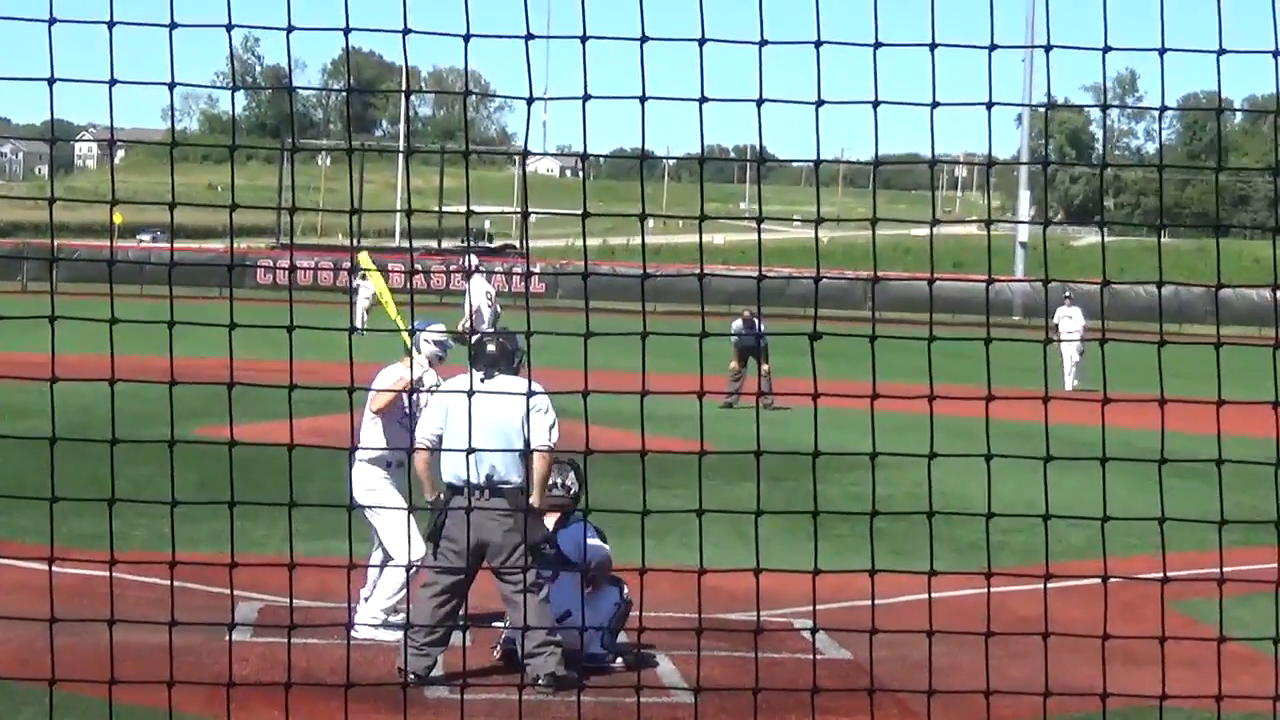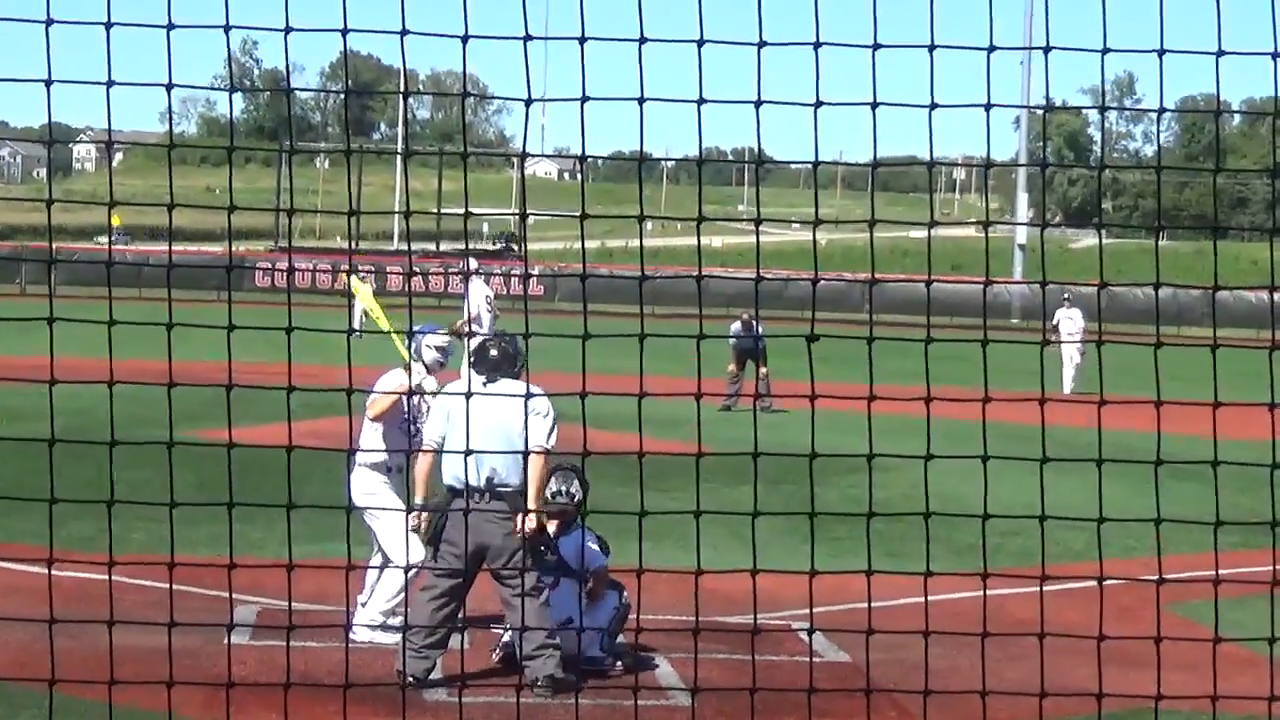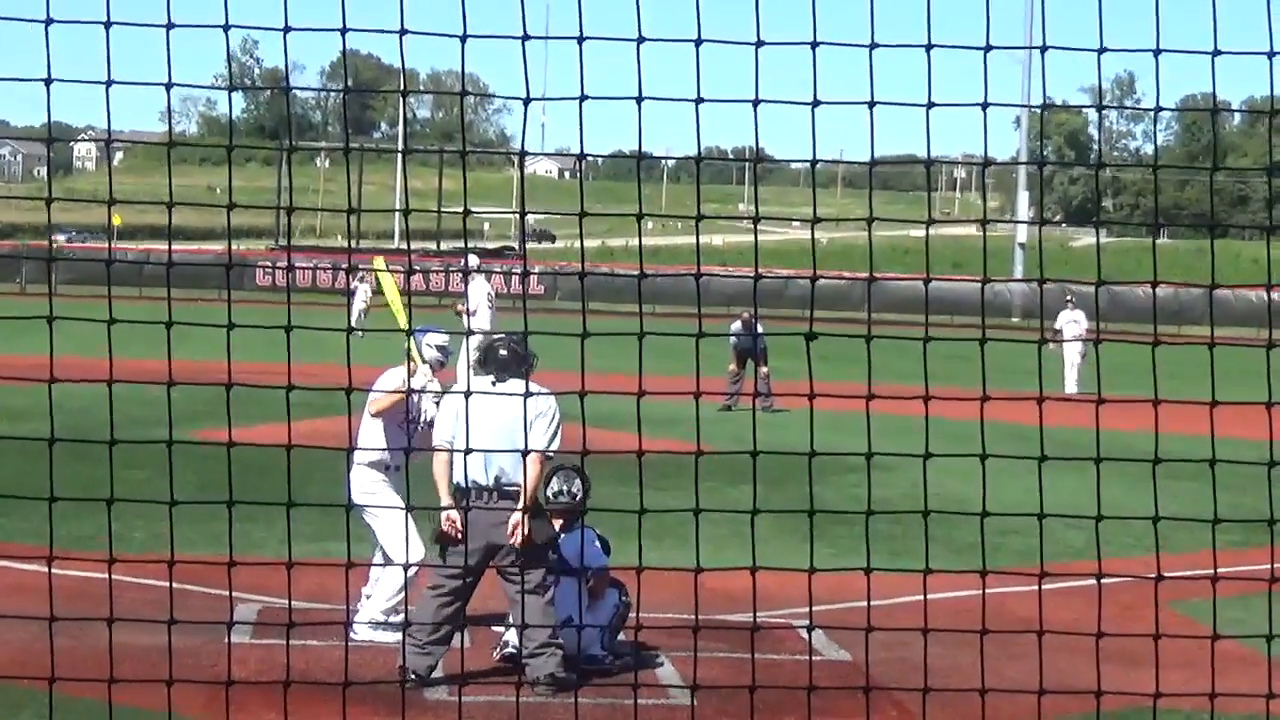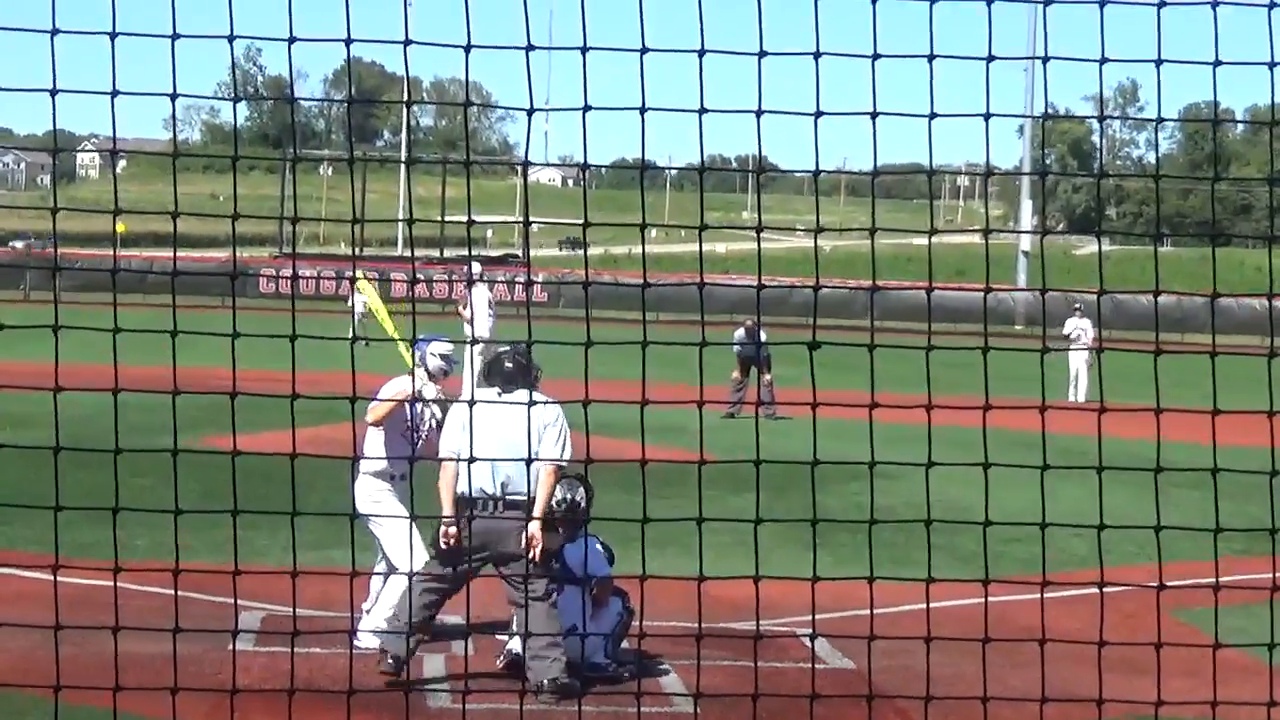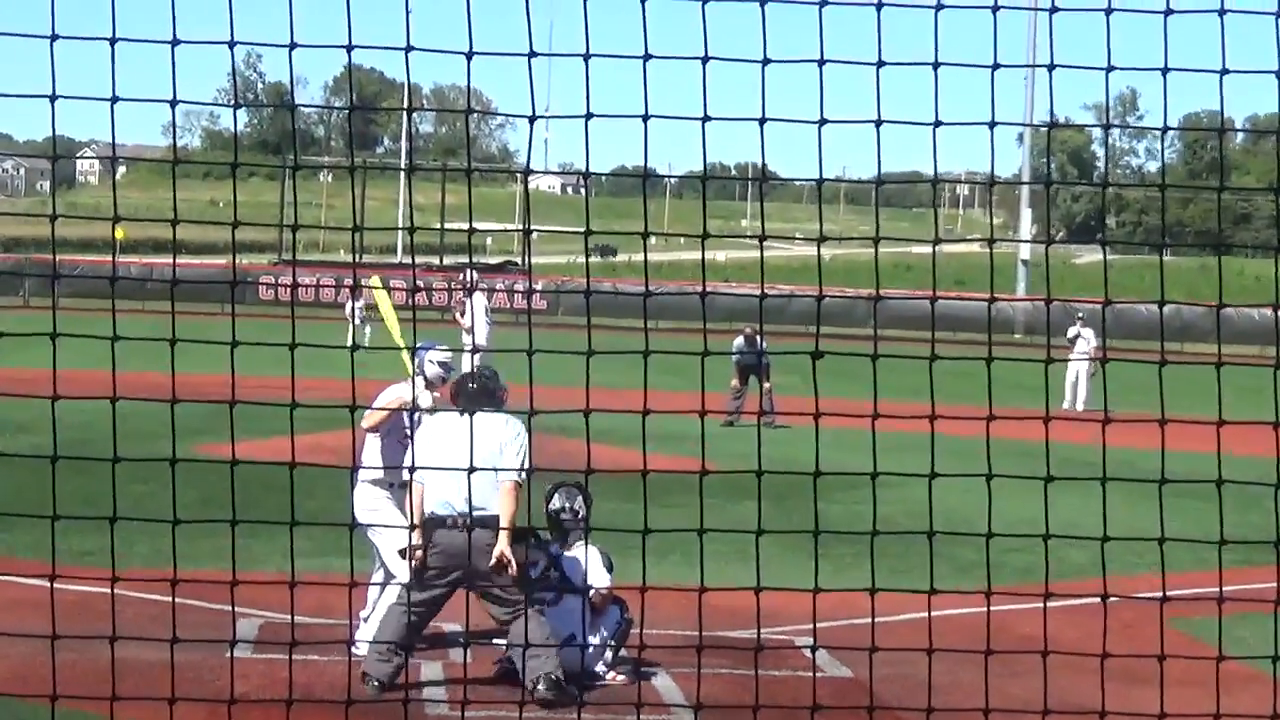
dt=0.3s
person 1, frame 1
left shoulder: (449, 389)
right shoulder: (530, 393)
left elbow: (422, 450)
right elbow: (542, 453)
left wrist: (433, 496)
right wrist: (536, 501)
left hip: (458, 506)
right hip: (507, 508)
left knee: (438, 588)
right knee: (526, 591)
left ankle: (414, 665)
right ankle: (546, 669)
person 1, frame 2
left shoulder: (452, 392)
right shoulder: (532, 397)
left elbow: (428, 450)
right elbow: (537, 453)
left wrist: (420, 502)
right wrist: (532, 507)
left hip: (458, 509)
right hip: (509, 509)
left knee: (438, 591)
right knee: (526, 593)
left ankle: (413, 667)
right ankle: (544, 672)
person 1, frame 3
left shoulder: (459, 393)
right shoulder: (540, 398)
left elbow: (441, 451)
right elbow: (536, 457)
left wrist: (447, 505)
right wrist: (522, 509)
left hip: (467, 507)
right hip: (514, 508)
left knee: (444, 590)
right knee: (532, 591)
left ankle: (415, 666)
right ankle: (545, 670)
person 1, frame 4
left shoulder: (465, 406)
right shoulder: (547, 409)
left elbow: (449, 464)
right elbow: (549, 467)
left wrist: (448, 517)
right wrist: (537, 520)
left hip: (470, 515)
right hip: (519, 517)
left knee: (430, 585)
right knee: (536, 599)
left ankle: (395, 654)
right ankle: (550, 677)
person 1, frame 5
left shoulder: (432, 424)
right shoulder: (509, 426)
left elbow: (417, 484)
right elbow: (509, 485)
left wrist: (416, 537)
right wrist: (504, 538)
left hip: (440, 535)
right hip: (487, 536)
left knee: (410, 604)
right knee: (519, 610)
left ankle: (377, 672)
right ankle: (545, 678)
person 2, frame 1
left shoulder: (418, 382)
right shoulder: (394, 375)
right elbow: (376, 406)
left wrist: (434, 393)
right wrist: (411, 377)
left hip: (388, 475)
right hip: (373, 476)
left knee: (388, 545)
right knee: (410, 551)
left ankle: (371, 605)
right ankle: (368, 620)
person 2, frame 2
left shoulder: (421, 388)
right shoulder: (394, 380)
right elbow: (373, 413)
left wrist: (434, 401)
right wrist: (410, 385)
left hip: (390, 479)
right hip: (372, 480)
left knee: (389, 550)
right knee: (410, 555)
left ankle: (368, 609)
right ankle: (367, 624)
person 2, frame 3
left shoulder: (422, 389)
right shoulder: (395, 378)
right elbow: (374, 409)
left wrist: (436, 402)
right wrist: (412, 386)
left hip: (389, 478)
right hip: (371, 479)
left knee: (391, 546)
right knee: (410, 553)
left ankle: (372, 605)
right ankle: (367, 622)
person 2, frame 4
left shoulder: (426, 399)
right shoulder: (398, 388)
left elbow: (441, 440)
right elbow: (372, 418)
left wrist: (435, 407)
right wrist: (409, 391)
left hip: (396, 487)
right hip: (377, 488)
left knee: (393, 557)
right knee: (414, 562)
left ankle: (374, 615)
right ankle: (371, 630)
person 2, frame 5
left shoulder: (422, 404)
right shoulder: (396, 394)
right elbow: (368, 424)
left wrist: (430, 413)
right wrist: (406, 399)
left hip: (394, 495)
right hip: (376, 496)
left knee: (390, 565)
right knee: (411, 570)
left ankle: (370, 624)
right ankle: (368, 639)
person 3, frame 1
right shoulder: (579, 528)
right elbow: (604, 564)
right wrist: (591, 586)
right hip: (569, 629)
right knee: (616, 589)
left ankle: (510, 642)
right ankle: (597, 651)
person 3, frame 2
right shoulder: (581, 536)
right elbow: (601, 575)
right wrist: (589, 598)
right hip: (570, 637)
right knee: (615, 592)
left ankle: (509, 646)
right ankle: (595, 654)
person 3, frame 3
right shoulder: (584, 535)
right elbow: (601, 577)
right wrist: (587, 598)
right hip: (571, 636)
right knee: (616, 591)
left ankle: (511, 644)
right ankle: (596, 653)
person 3, frame 4
right shoulder: (589, 544)
right elbow: (605, 586)
right wrist: (591, 605)
right hip: (576, 645)
right knee: (619, 599)
left ankle: (514, 652)
right ankle: (599, 661)
person 3, frame 5
left shoulder: (533, 553)
right shoulder: (587, 552)
right elbow: (603, 595)
right wrist: (589, 614)
right hip: (573, 654)
right knee: (617, 608)
left ankle: (512, 661)
right ankle: (599, 669)
